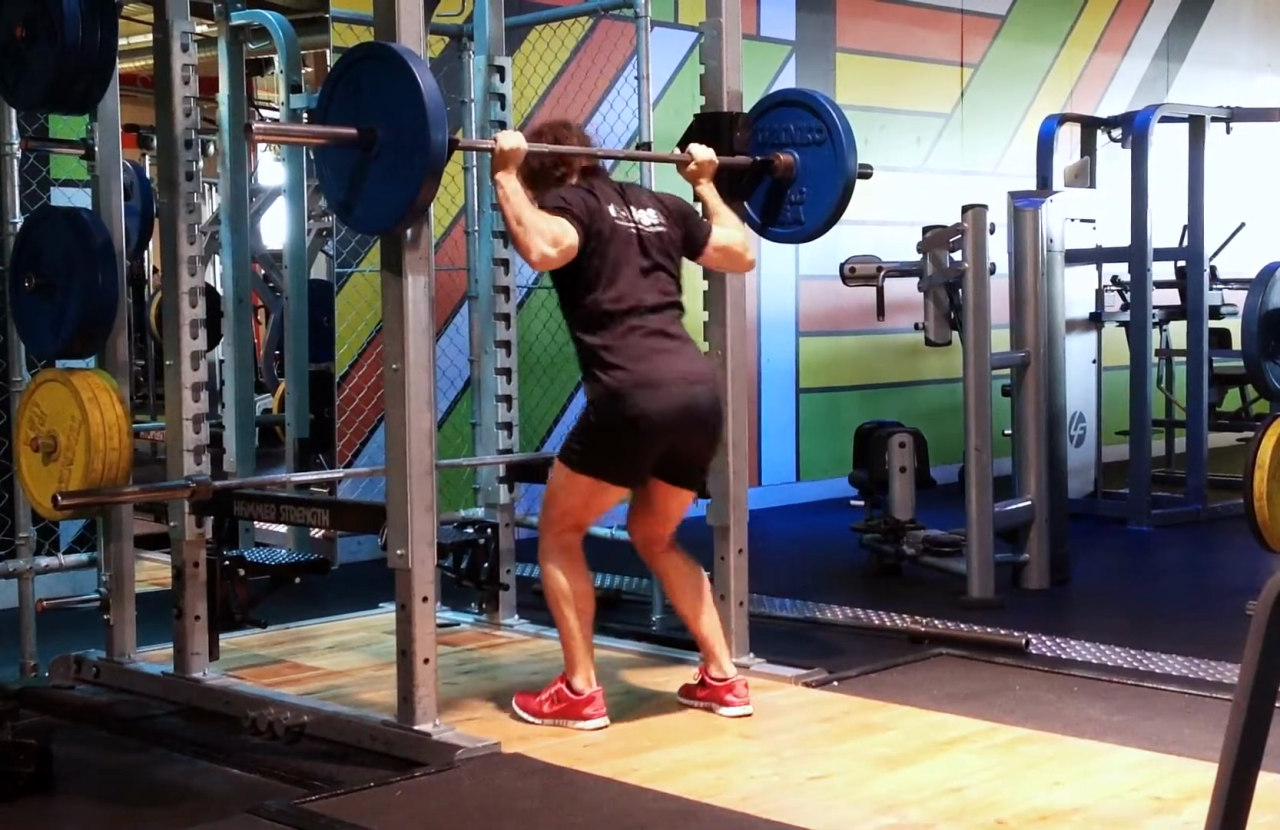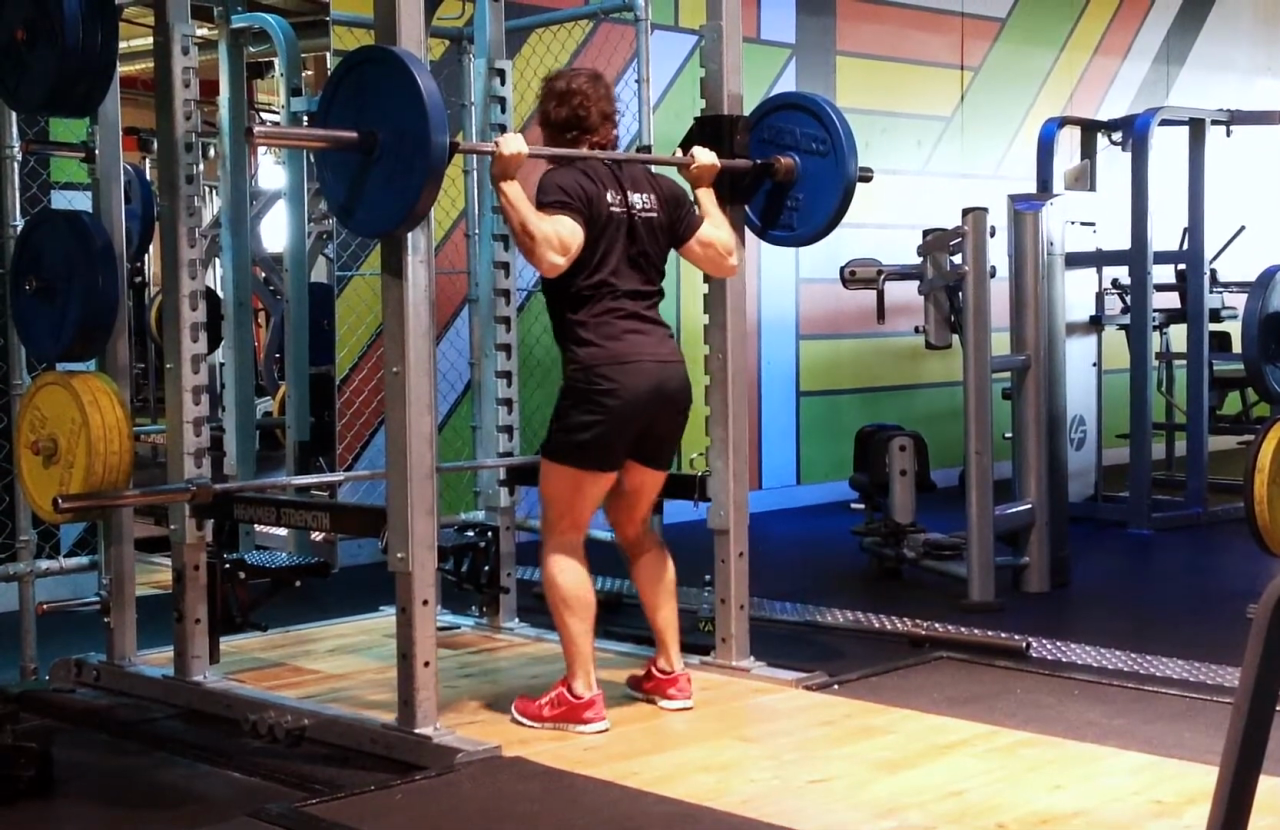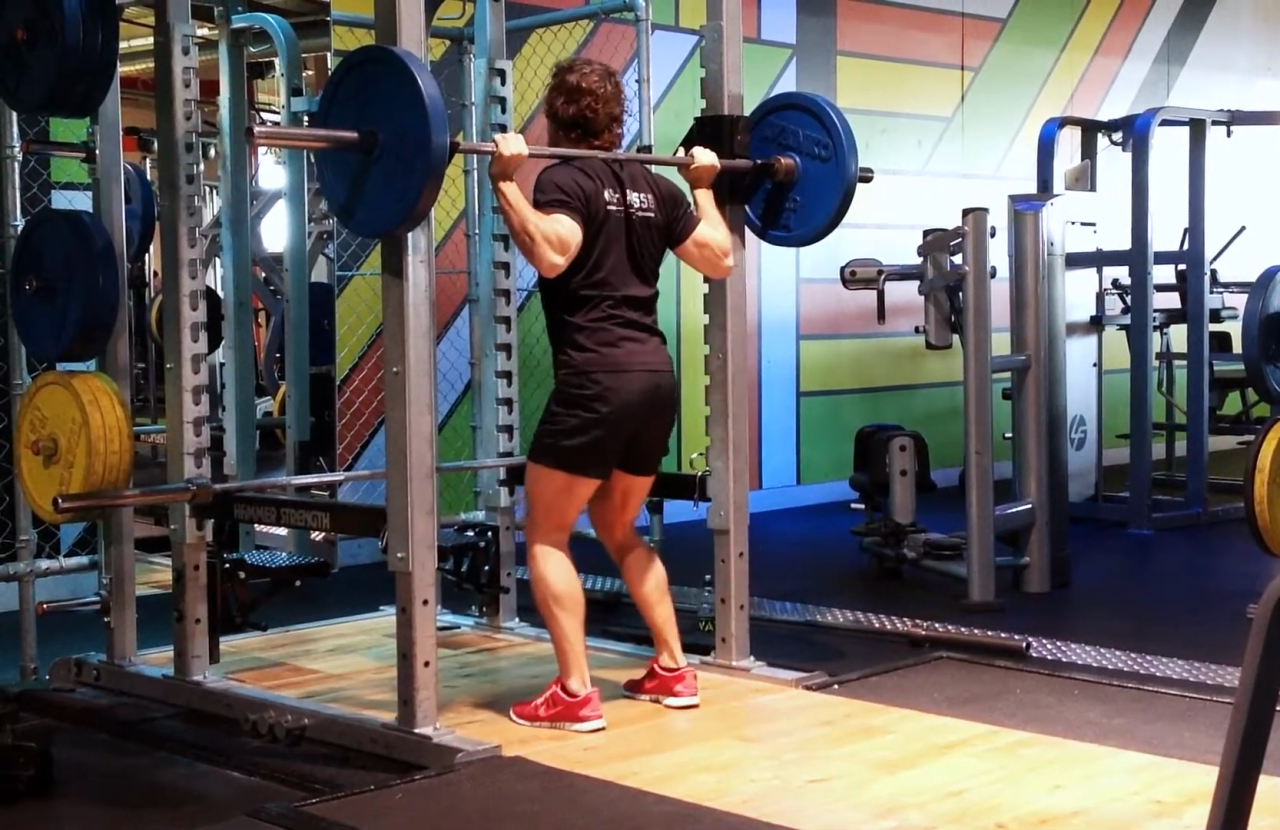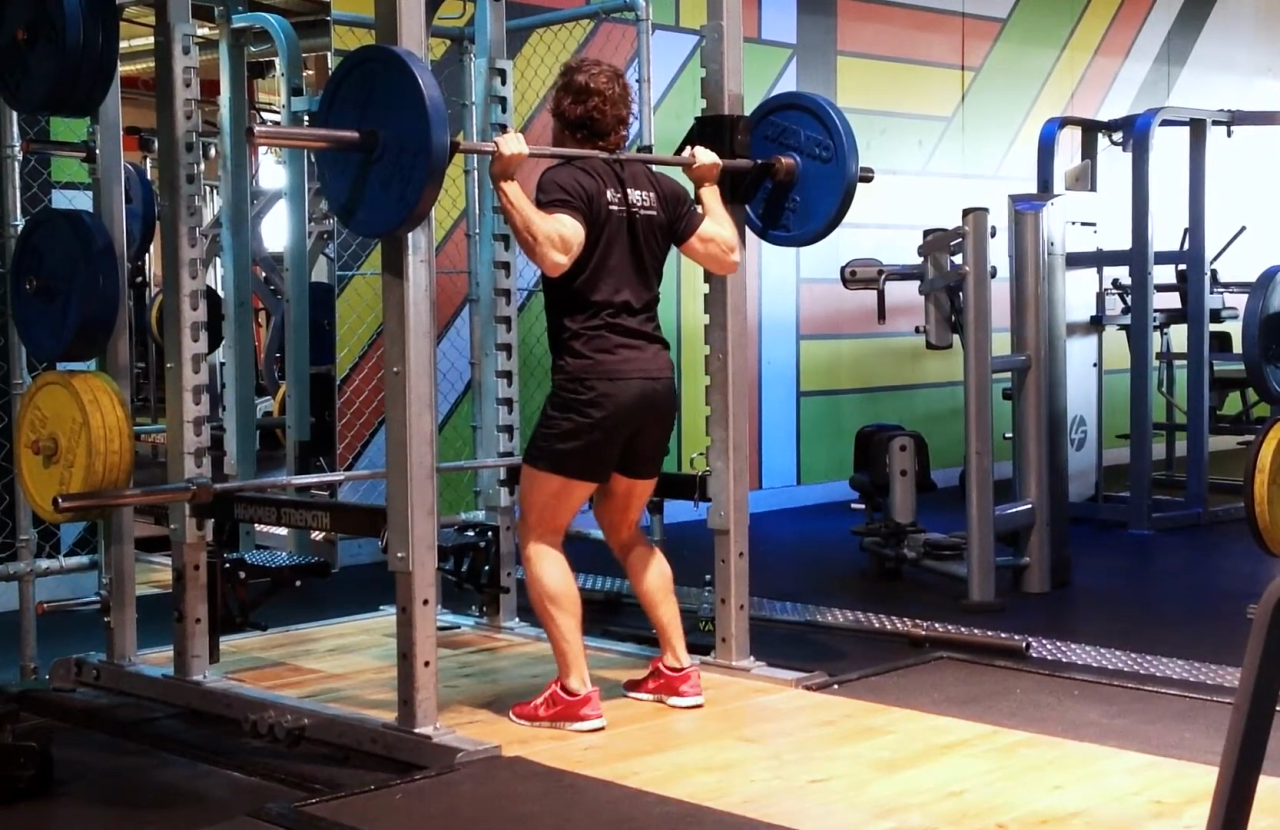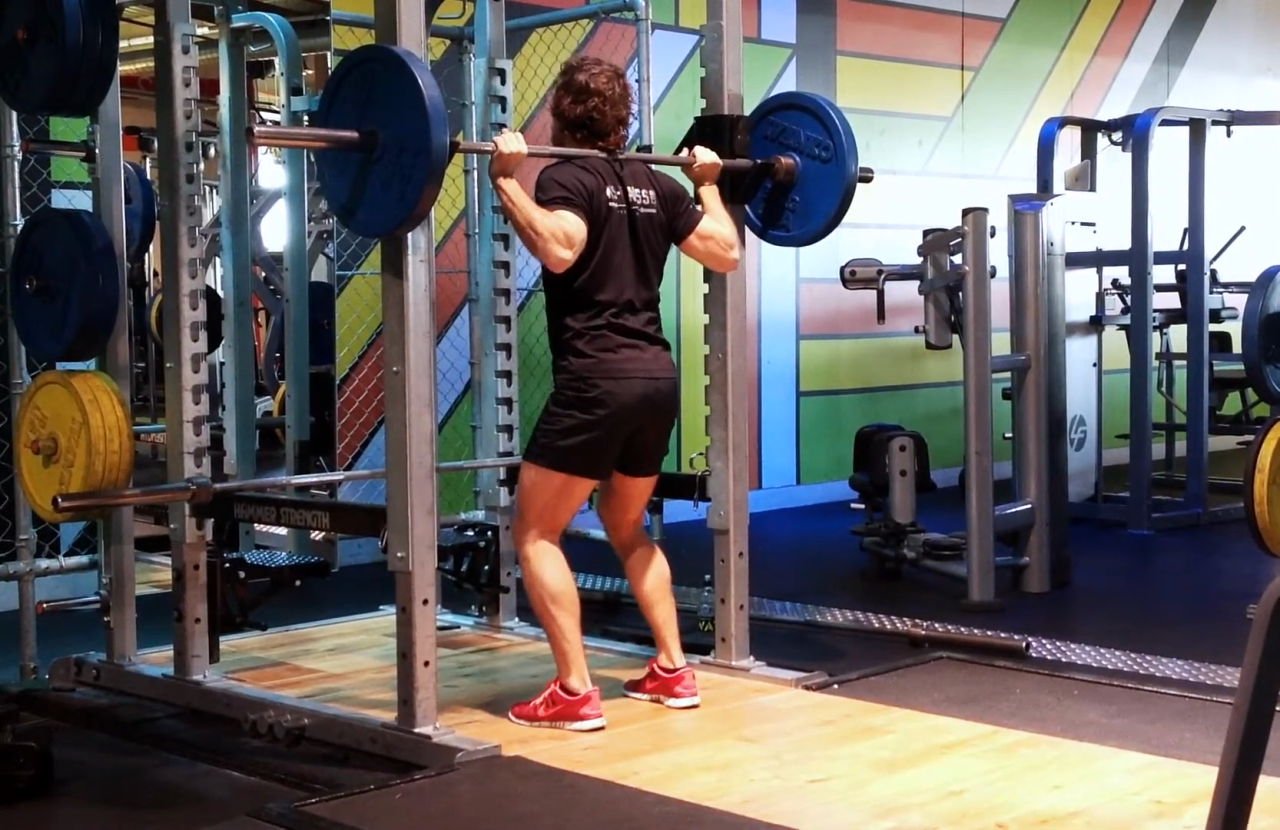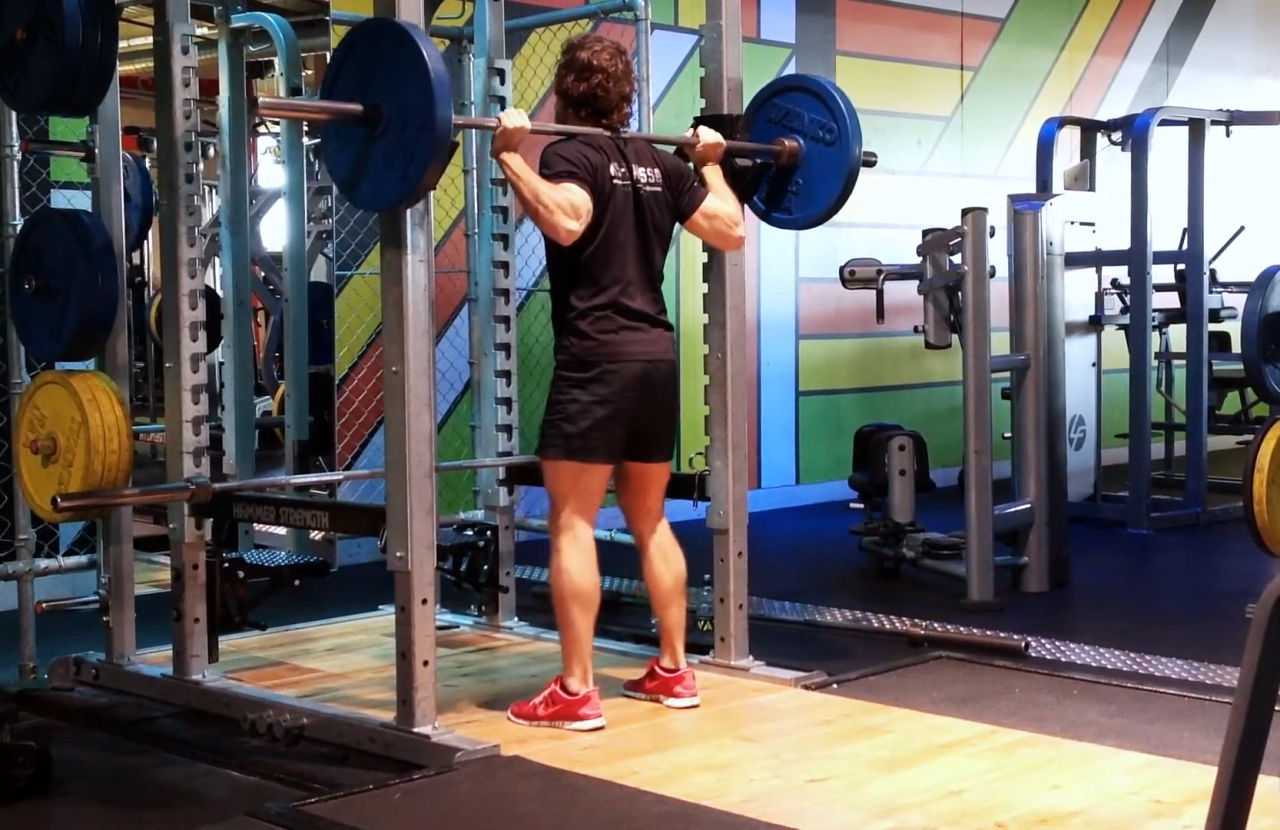
dt=0.4s
person 1, frame 1
left shoulder: (566, 201)
right shoulder: (659, 206)
left elbow: (542, 249)
right elbow: (741, 255)
left wrist: (506, 177)
right wrist: (706, 185)
left hip: (633, 397)
right hip: (699, 392)
left knee: (560, 535)
right knee: (657, 539)
left ankle: (580, 691)
right ankle: (724, 678)
person 1, frame 2
left shoulder: (565, 182)
right shoulder: (657, 187)
left elbow: (552, 255)
right elbow: (725, 259)
left wrist: (508, 181)
right wrist: (703, 187)
left hip: (605, 379)
right hip: (667, 374)
left knee: (562, 539)
right knee: (633, 527)
left ankle: (580, 694)
right ankle: (669, 672)
person 1, frame 3
left shoulder: (563, 179)
right shoulder: (654, 187)
left elbow: (552, 254)
right elbow: (720, 259)
left wrist: (505, 181)
right wrist: (703, 187)
left hip: (597, 381)
right hip: (655, 376)
left knee: (546, 535)
right knee: (620, 531)
left ankle: (575, 694)
right ankle: (673, 669)
person 1, frame 4
left shoulder: (565, 180)
right shoulder: (658, 187)
left elbow: (555, 253)
right elbow: (726, 255)
left wrist: (507, 180)
right wrist: (708, 185)
left hip: (594, 384)
right hip: (655, 379)
left knee: (538, 536)
right knee: (625, 529)
left ankle: (575, 692)
right ankle: (678, 668)
person 1, frame 5
left shoulder: (563, 178)
right shoulder: (656, 186)
left elbow: (560, 249)
right elbow: (727, 252)
left wrist: (506, 180)
right wrist: (708, 185)
left hip: (596, 381)
right hip: (657, 378)
left knee: (535, 534)
right knee: (626, 527)
left ankle: (575, 691)
right ankle: (673, 669)
person 1, frame 6
left shoulder: (568, 154)
right shoulder: (661, 164)
left elbow: (566, 220)
right elbow: (731, 230)
left wrist: (509, 154)
right wrist: (710, 163)
left hip: (598, 360)
right hip: (657, 357)
left knee: (572, 524)
right knee: (649, 520)
left ankle: (576, 691)
right ankle: (674, 672)
